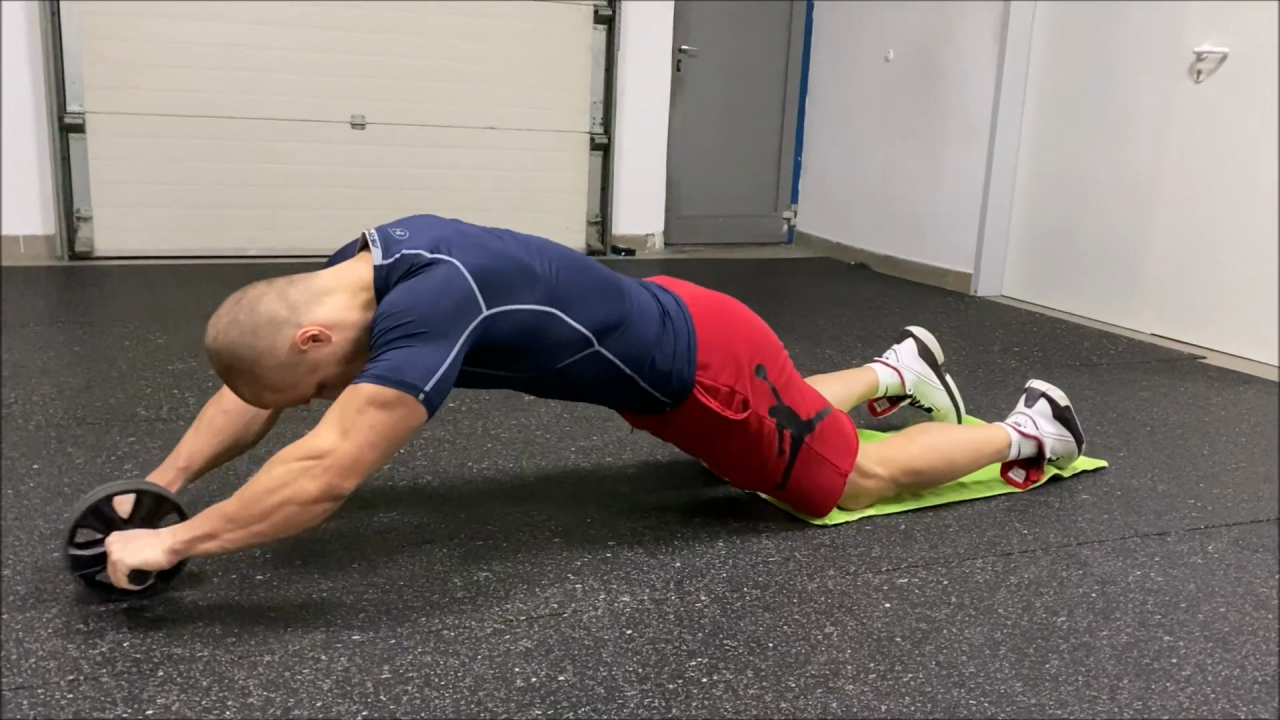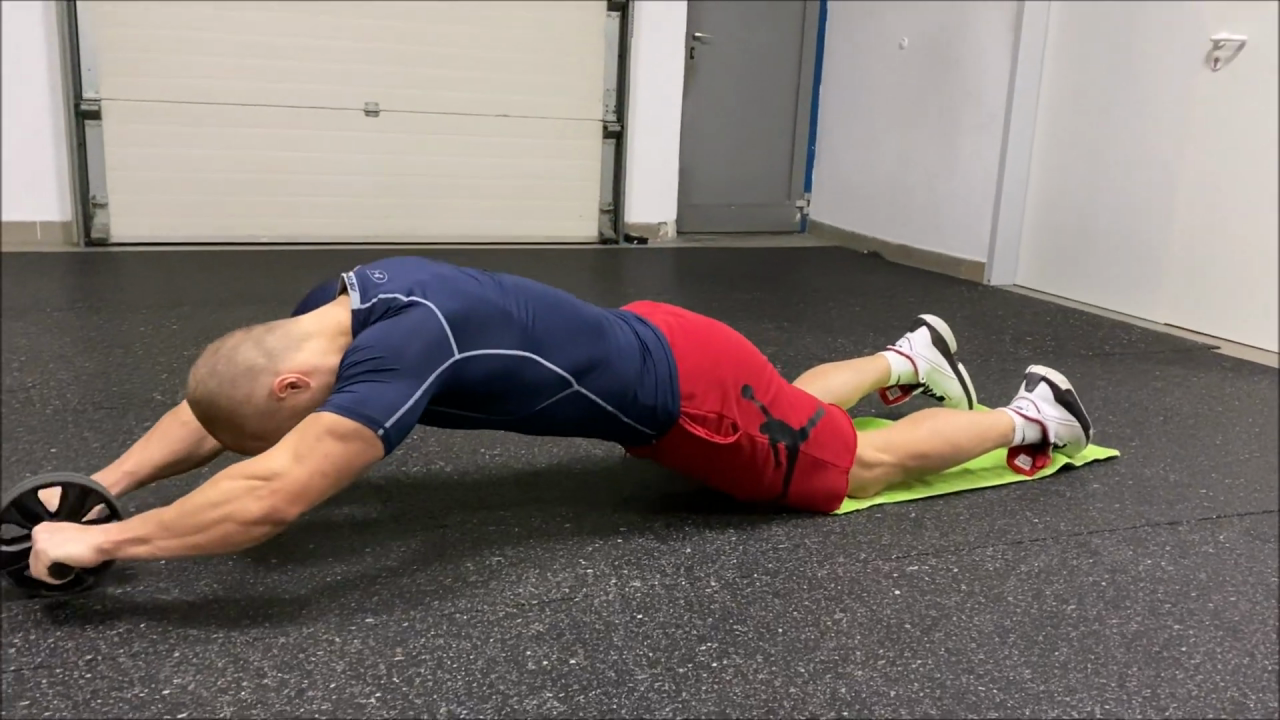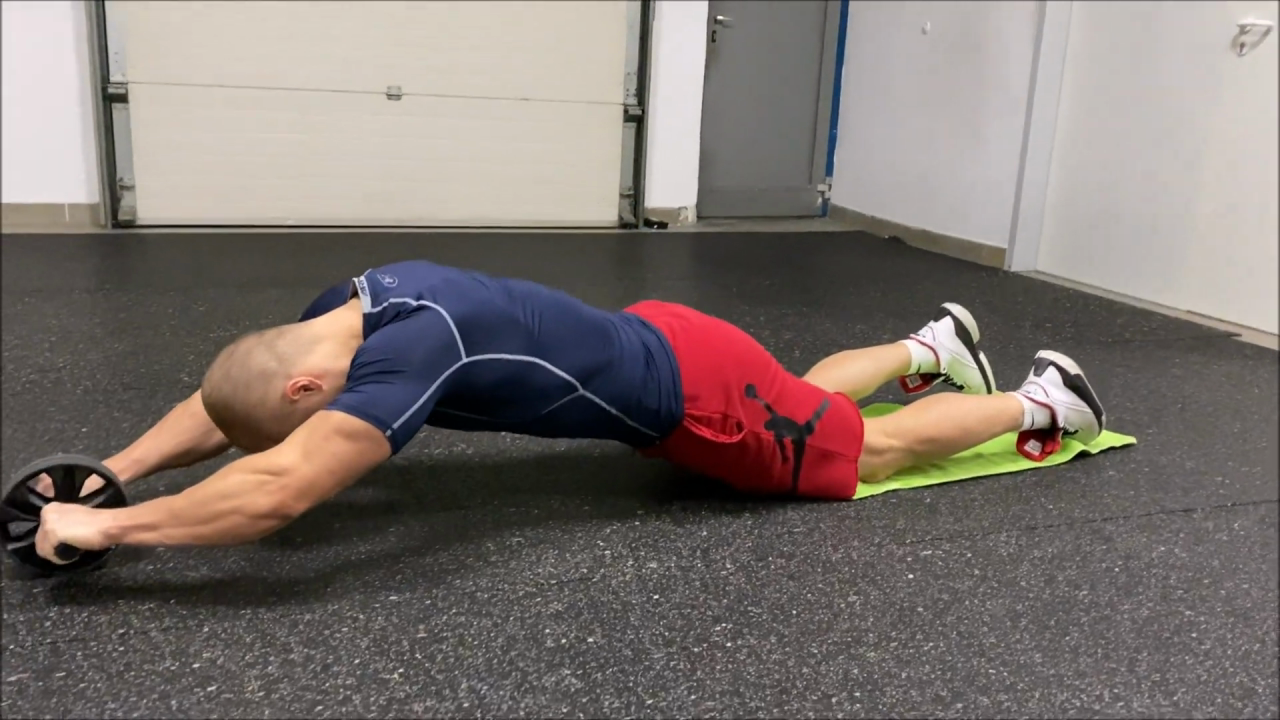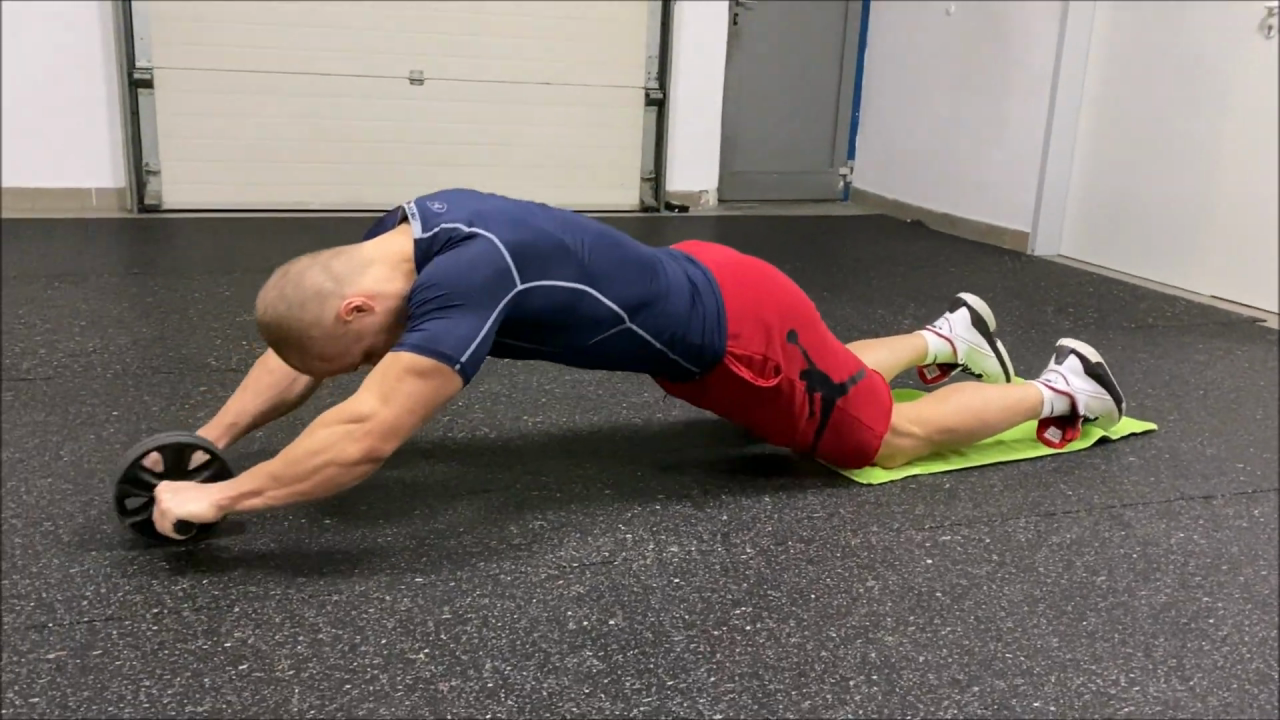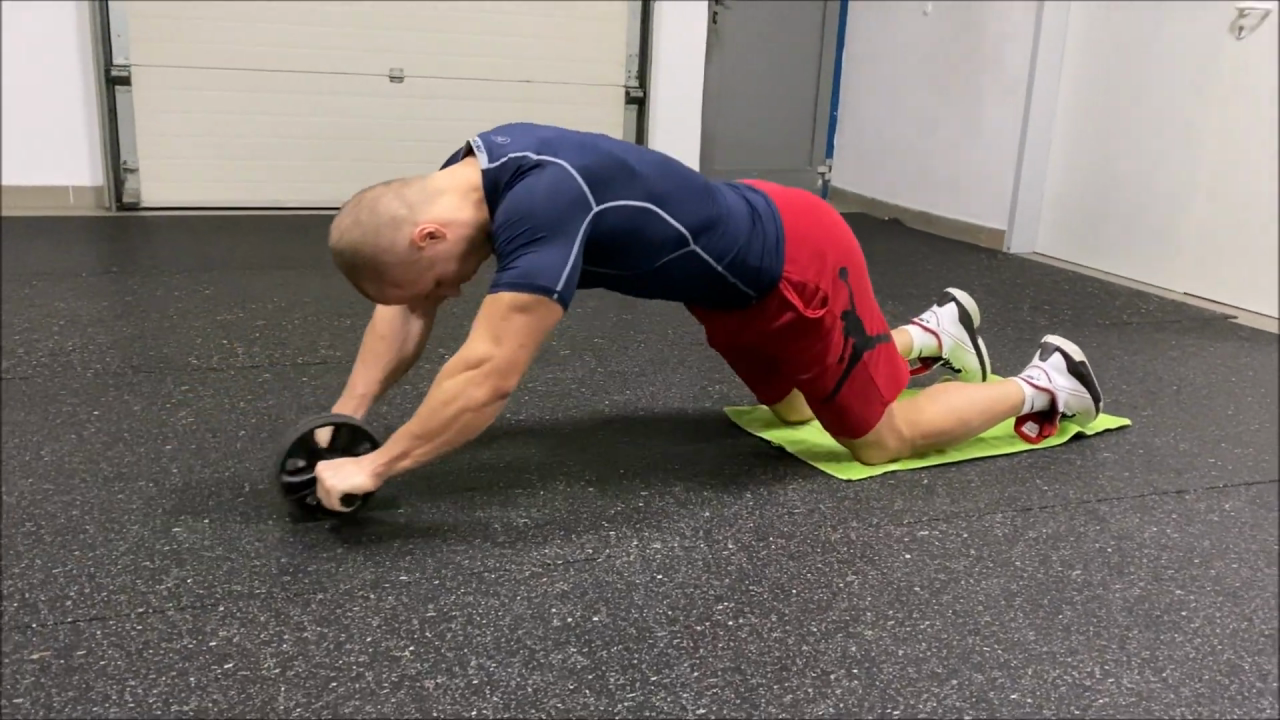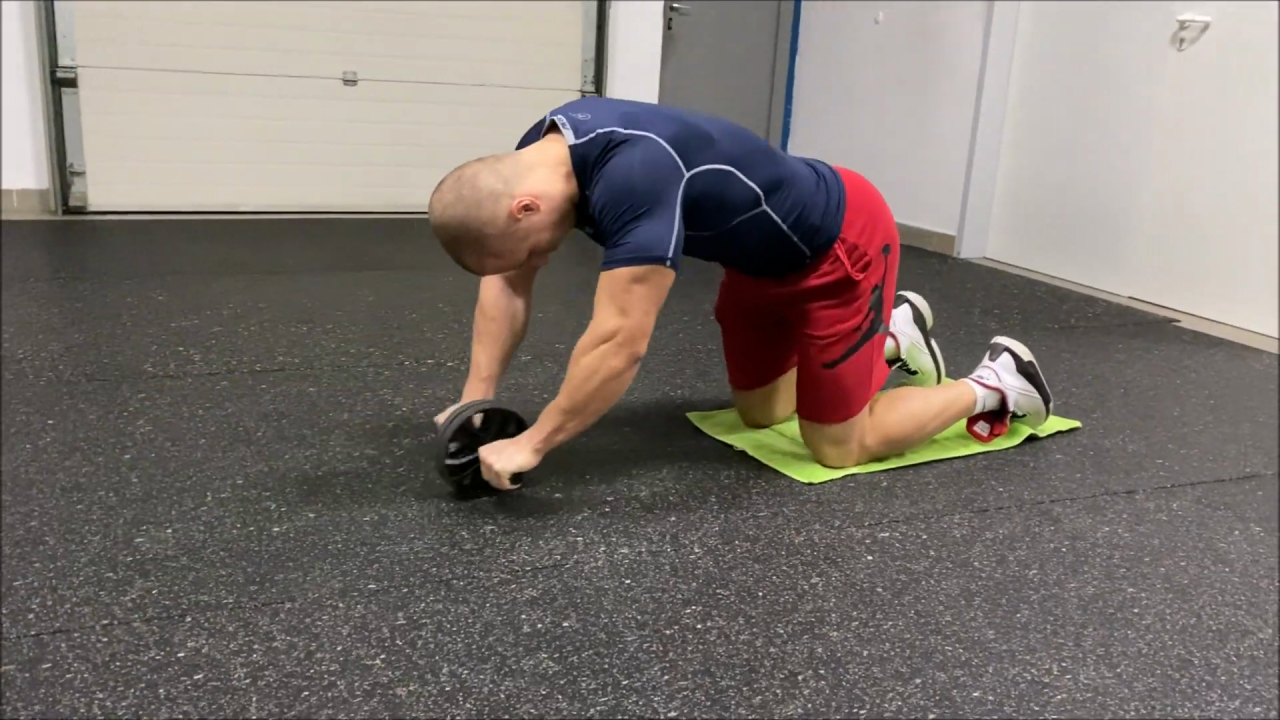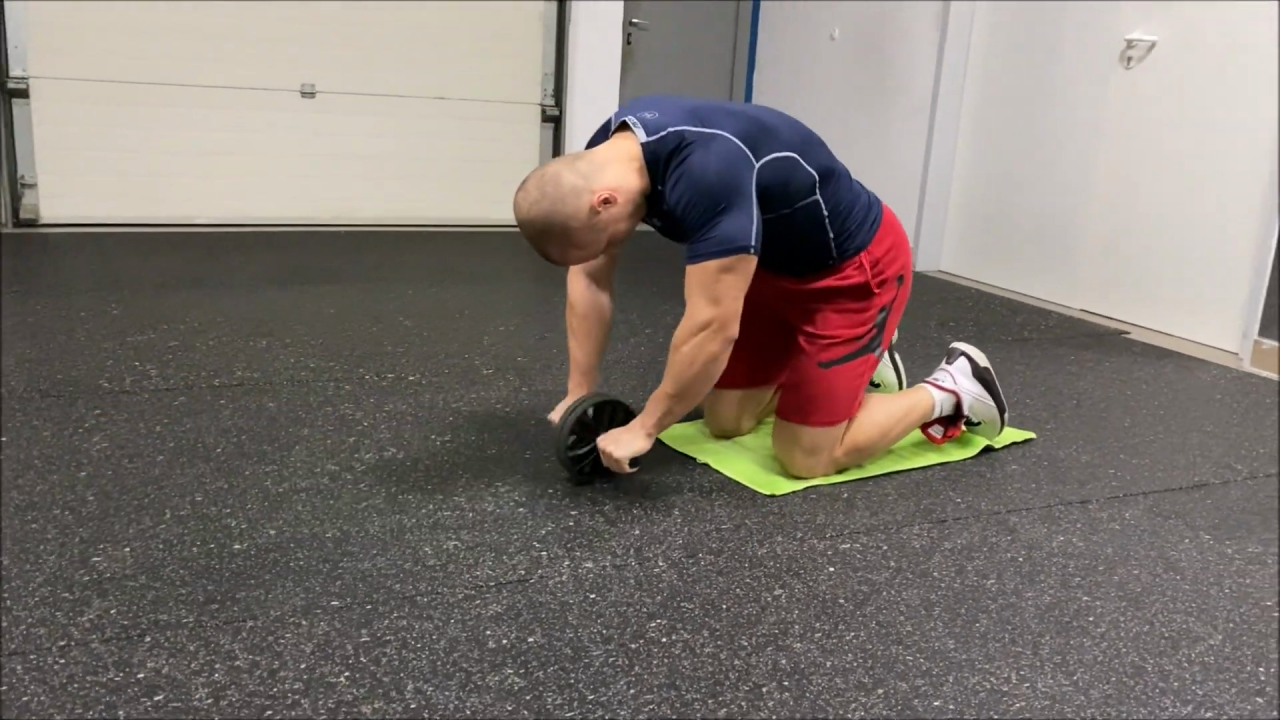
dt=0.4s
person 1, frame 1
left shoulder: (427, 301)
right shoulder: (356, 274)
left elbow: (329, 472)
right elbow: (253, 389)
left wrist: (175, 542)
right wrist: (163, 481)
left hip: (702, 361)
right hip: (659, 334)
left knee: (856, 478)
right knee: (790, 427)
left ankle: (1028, 431)
right ankle: (895, 368)
person 1, frame 2
left shoulder: (402, 344)
right shoulder: (338, 305)
left elbow: (274, 494)
right elbow: (214, 410)
left wrist: (101, 542)
right wrist: (103, 484)
left hip: (687, 391)
right hip: (646, 349)
left knee: (858, 464)
right knee: (798, 411)
left ankle: (1032, 416)
right ankle: (912, 357)
person 1, frame 3
left shoulder: (407, 348)
right shoulder: (349, 303)
left elbow: (280, 489)
right elbow: (225, 405)
left wrist: (109, 525)
right wrist: (114, 469)
left hip: (690, 390)
right hip: (652, 345)
left knee: (865, 450)
right knee: (807, 403)
left ankle: (1040, 401)
right ankle: (931, 345)
person 1, frame 4
left shoulder: (463, 273)
right shoulder: (399, 239)
left elbow: (365, 434)
right elbow: (300, 351)
left wrist: (220, 501)
right wrist: (211, 438)
left hip: (739, 327)
right hip: (695, 289)
left knee: (885, 436)
right knee: (825, 392)
left ankle: (1062, 390)
right ankle: (947, 335)
person 1, frame 5
left shoulder: (537, 203)
right shoulder: (466, 175)
left elbow: (488, 376)
right elbow: (407, 312)
left wrist: (374, 470)
right wrist: (349, 415)
left hip: (798, 265)
right hip: (745, 257)
left knee: (877, 438)
right knee: (795, 409)
left ankle: (1043, 386)
right ankle: (933, 331)
person 1, frame 6
left shoulder: (632, 177)
right shoulder: (537, 156)
left elbow: (619, 343)
right elbow: (505, 287)
left wrist: (532, 447)
right wrist: (477, 398)
left hip: (841, 245)
right hip: (765, 249)
left knee: (835, 445)
right knee: (759, 412)
left ankle: (992, 386)
right ankle: (892, 337)
person 1, frame 7
left shoulder: (707, 171)
right shoulder: (606, 155)
left elbow: (713, 326)
right elbow: (588, 281)
left wrist: (644, 429)
right wrist: (579, 392)
left hip: (856, 266)
right hip: (778, 263)
left knee: (805, 457)
right knee: (725, 422)
left ankle: (948, 390)
right ankle: (856, 360)
